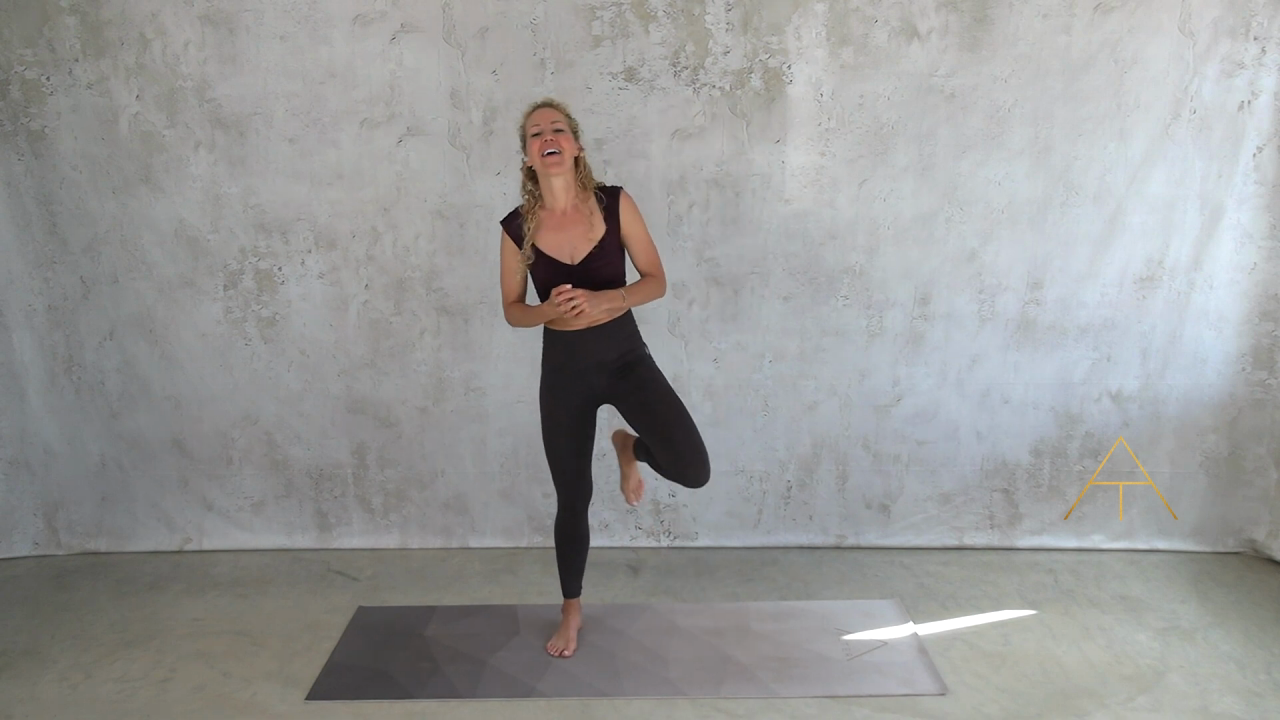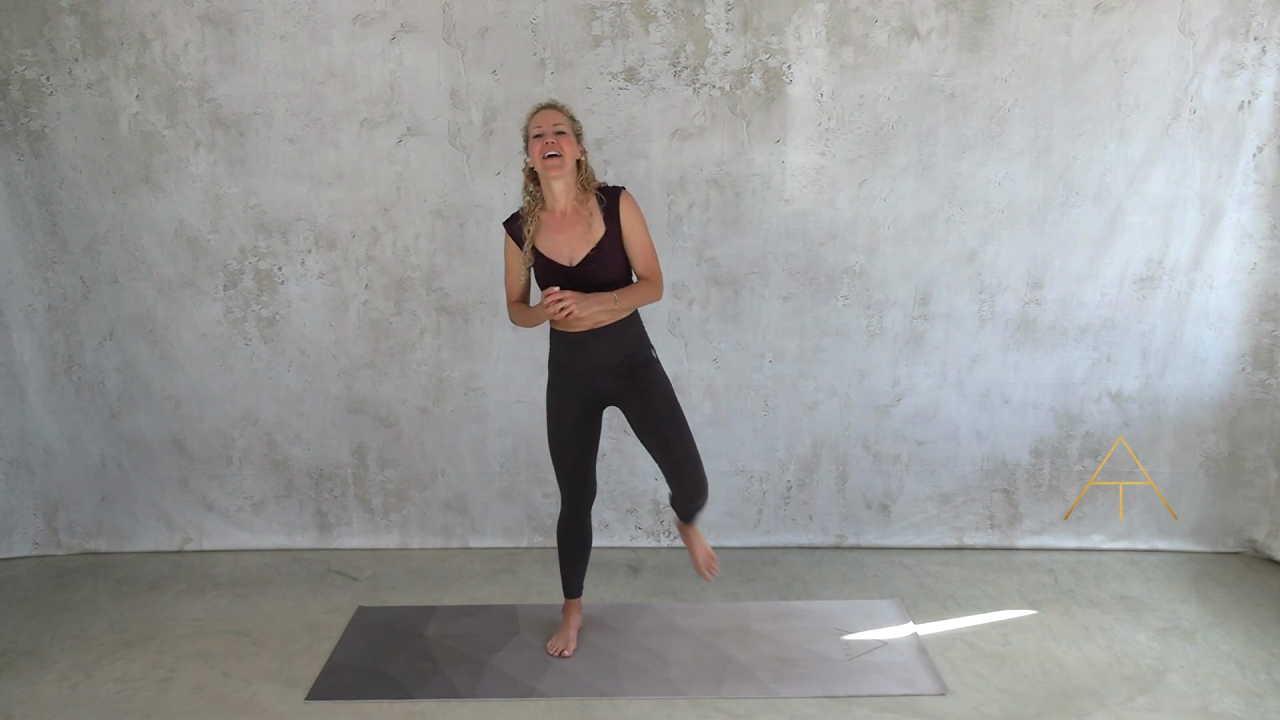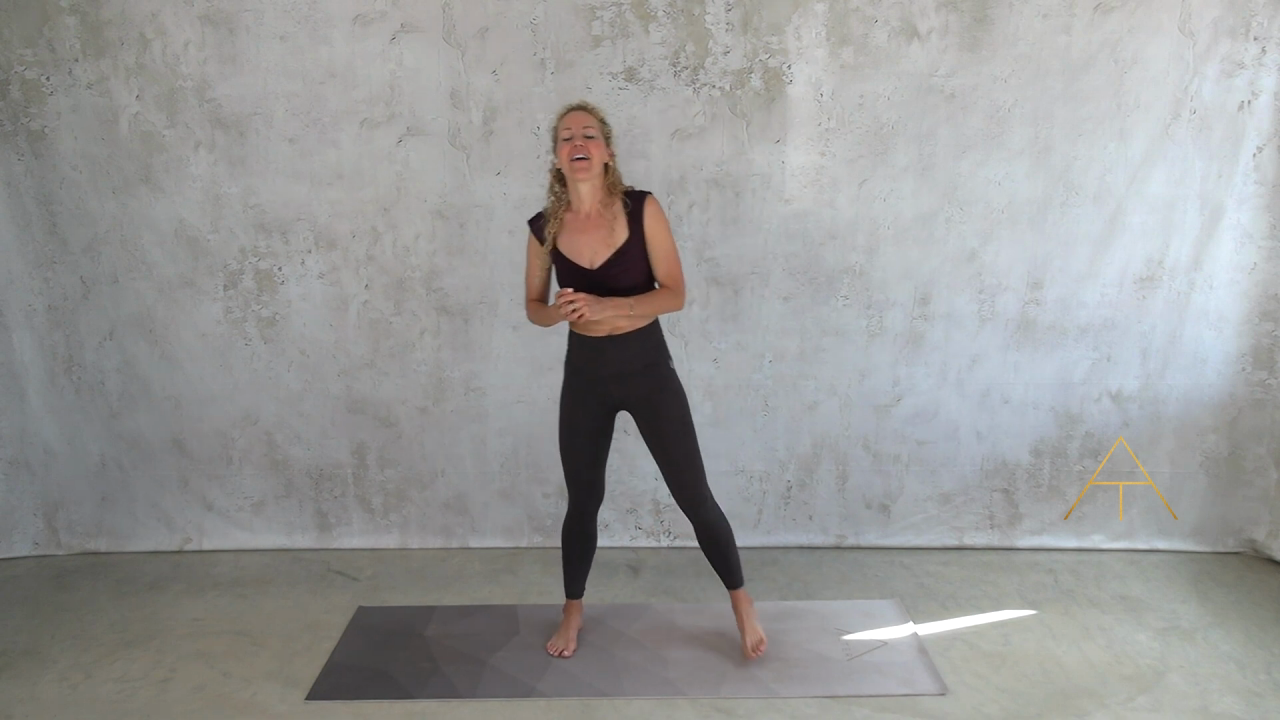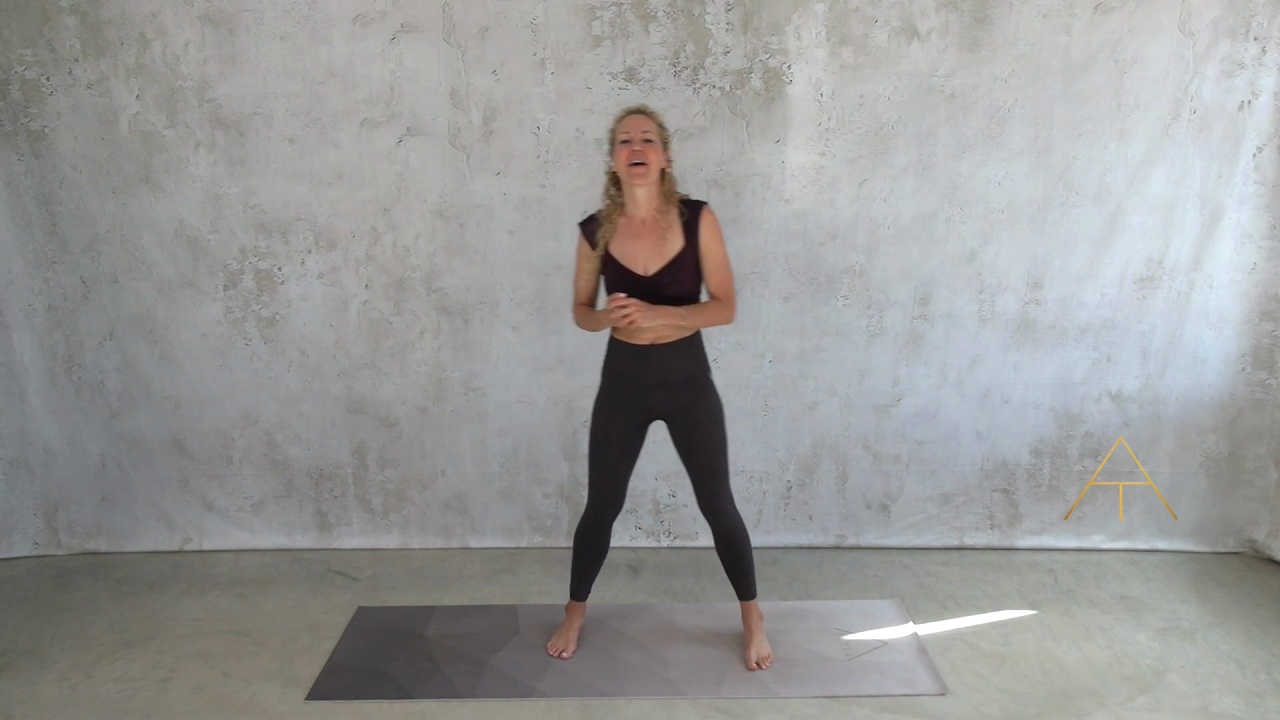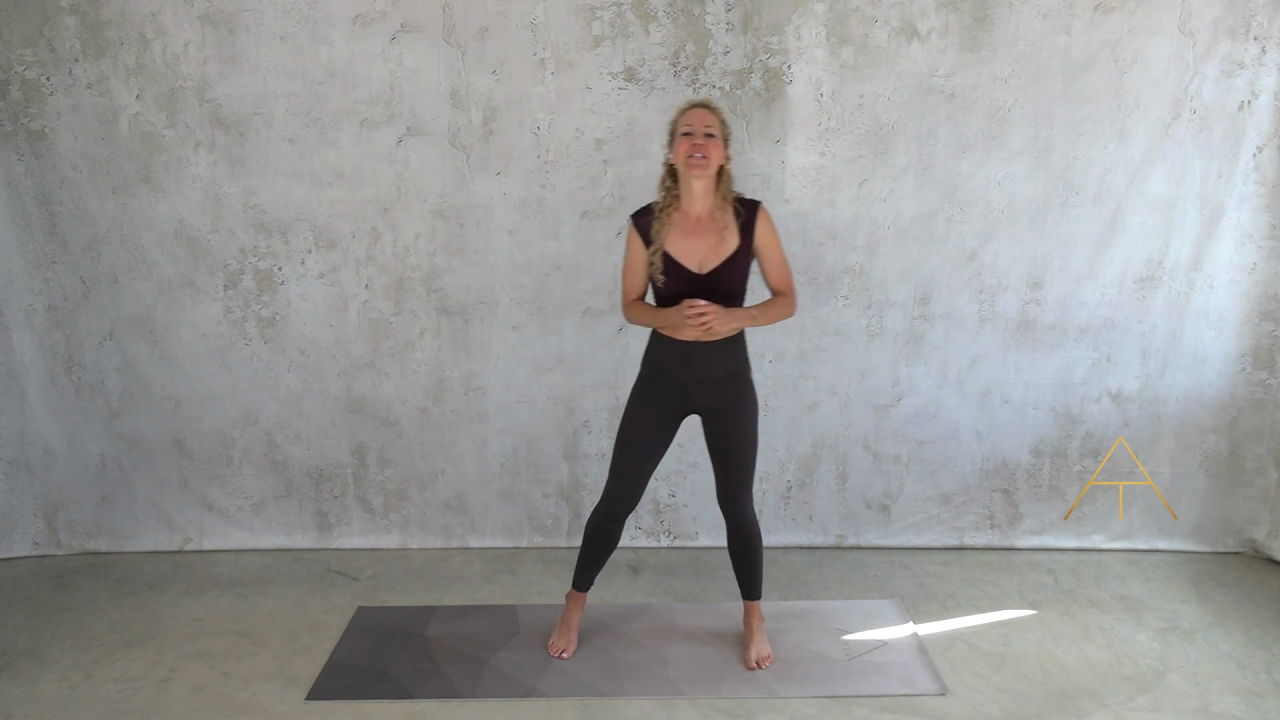
dt=0.2s
person 1, frame 1
left shoulder: (615, 203)
right shoulder: (517, 227)
left elbow: (655, 281)
right elbow: (512, 310)
left wrist: (601, 300)
right wrist: (547, 311)
left hip: (625, 355)
right hip: (563, 367)
left knee: (694, 468)
right knee: (573, 497)
left ankle: (630, 448)
right ankle: (571, 611)
person 1, frame 2
left shoulder: (617, 204)
right shoulder: (520, 227)
left elbow: (652, 285)
right elbow: (517, 308)
left wrist: (589, 302)
right wrist: (540, 312)
left hip: (630, 356)
right hip: (569, 368)
left knee: (691, 480)
right knee: (577, 497)
left ankle: (686, 520)
right ankle: (571, 612)
person 1, frame 3
left shoulder: (643, 209)
right shoulder: (545, 227)
left elbow: (674, 294)
right elbow: (533, 306)
left wrist: (606, 306)
right wrist: (557, 311)
left hip: (647, 366)
right hip: (585, 373)
left knee: (693, 494)
right knee: (583, 500)
left ankle: (742, 604)
right ankle: (572, 612)
person 1, frame 4
left shoulder: (698, 218)
right shoulder: (596, 232)
left elbow: (726, 306)
right elbow: (582, 311)
left wrist: (670, 317)
right wrist: (606, 318)
left hip: (688, 377)
right hip: (624, 378)
left knee: (717, 505)
right knee: (602, 504)
left ankle: (752, 618)
right ankle: (575, 612)
person 1, frame 5
left shoulder: (752, 218)
right shoulder: (647, 224)
left elbow: (786, 300)
right elbow: (630, 306)
left wrist: (735, 317)
right wrist: (673, 316)
left hip: (728, 375)
right hip: (664, 372)
left knee: (737, 503)
right knee: (620, 496)
left ankle: (754, 618)
right ankle: (575, 603)
